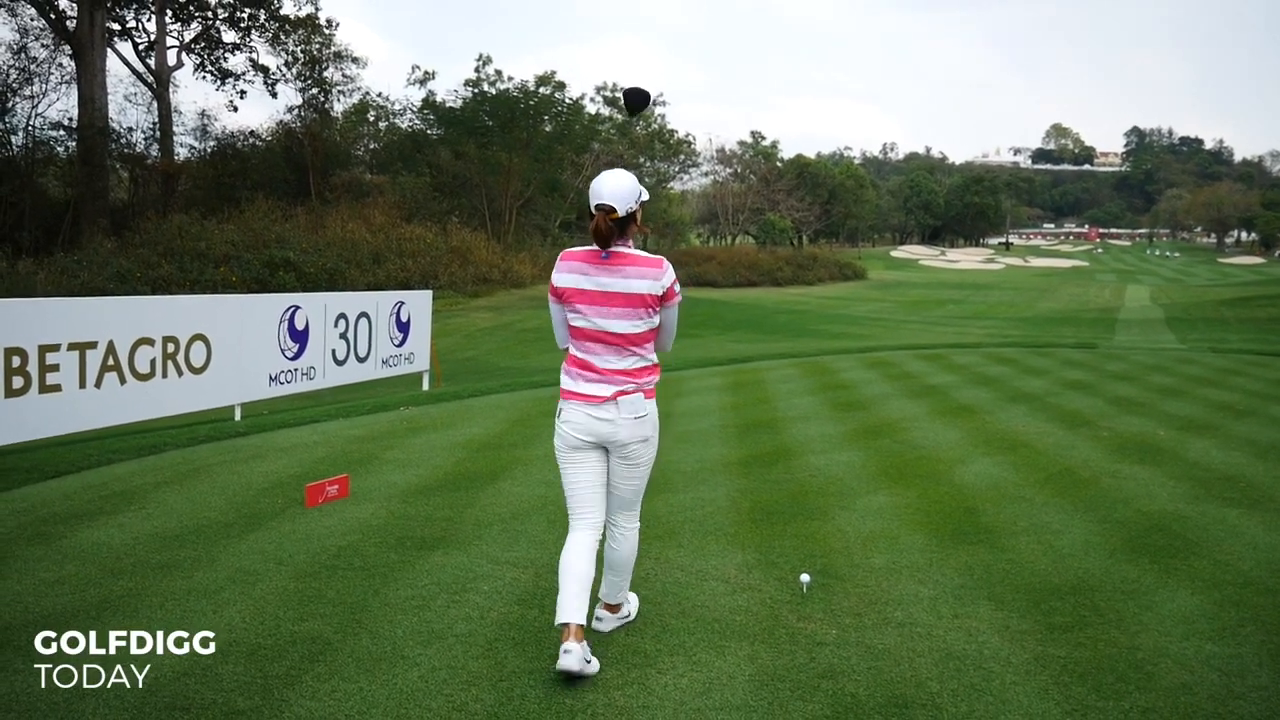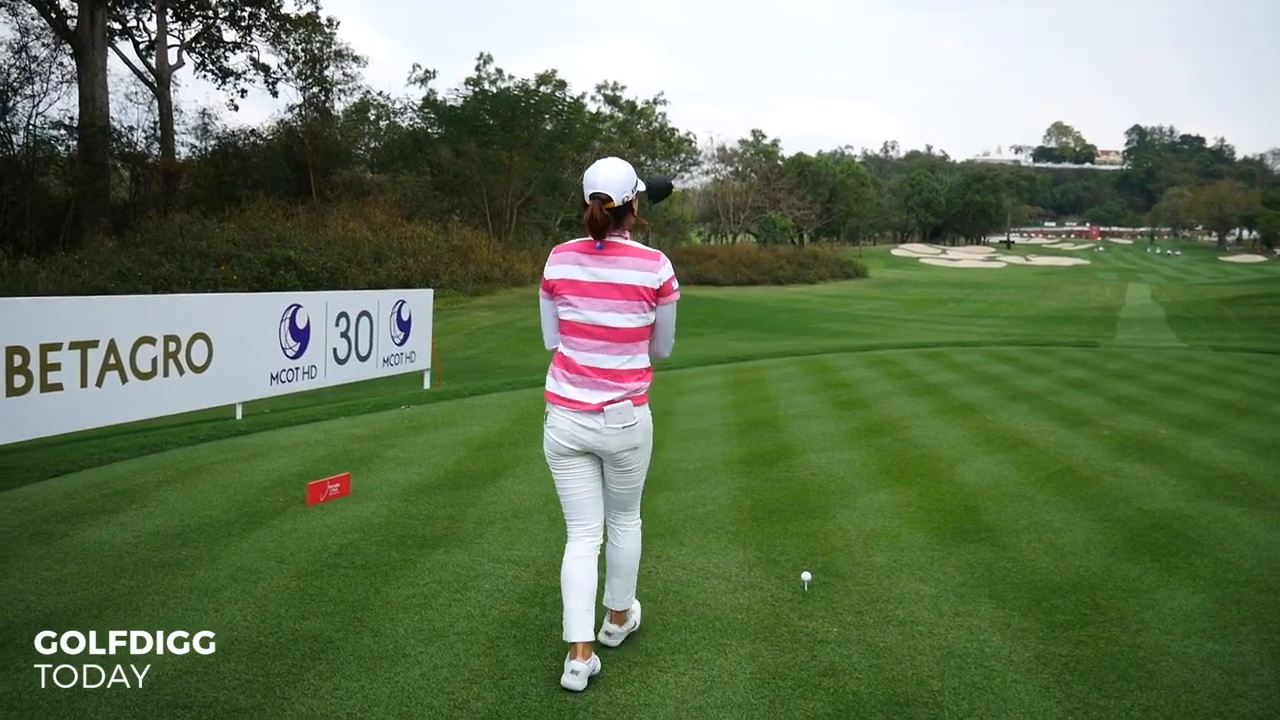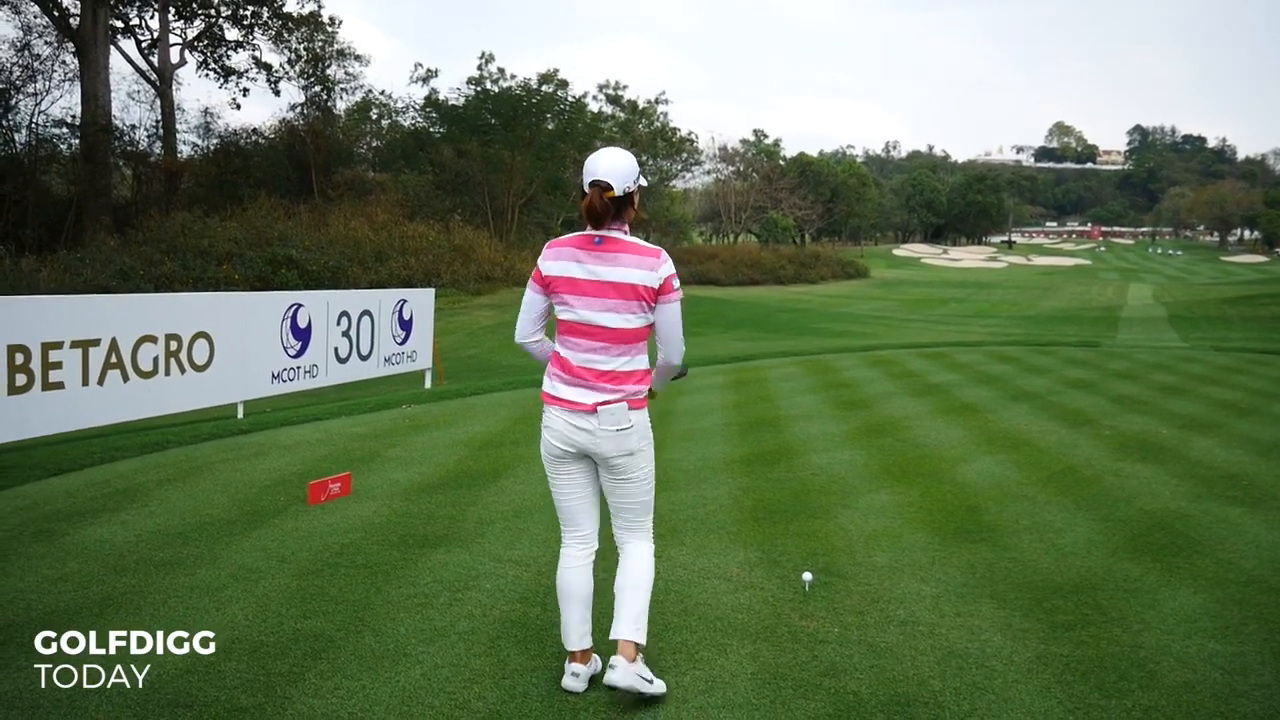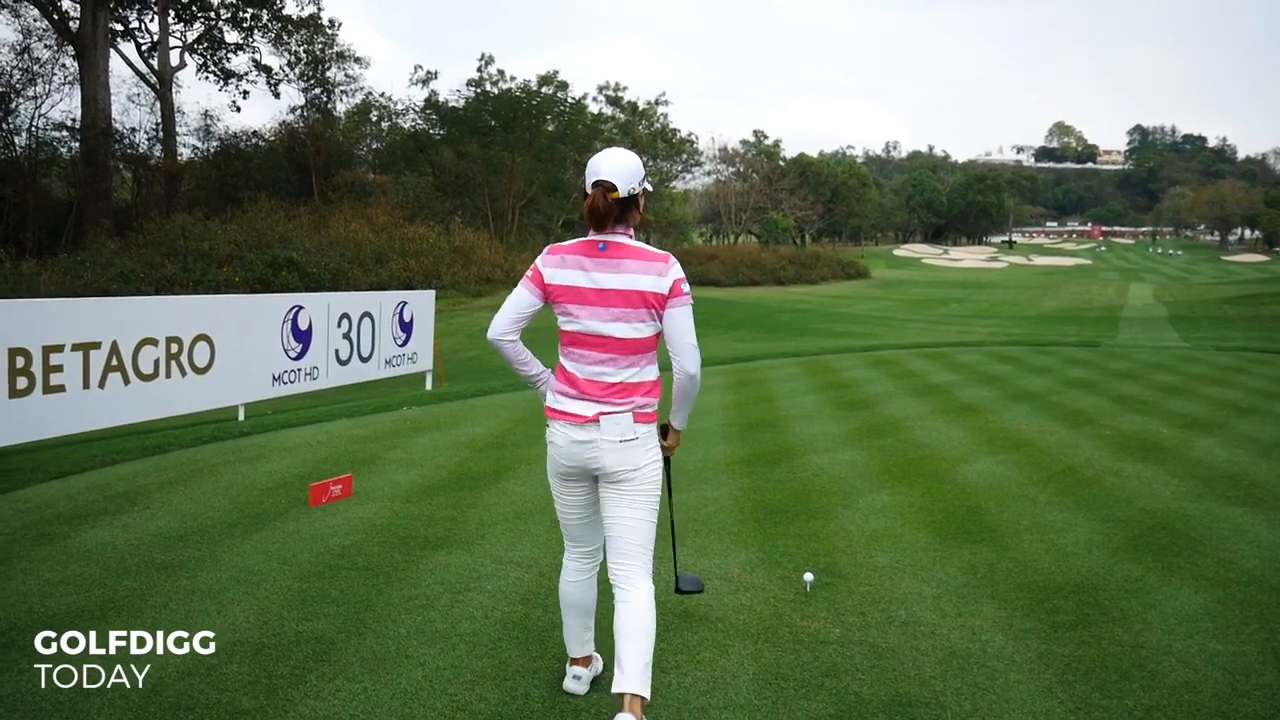
dt=0.2s
person 1, frame 1
left shoulder: (566, 265)
right shoulder: (658, 271)
left elbow: (564, 338)
right elbow: (664, 341)
left hip: (577, 413)
right hip: (634, 414)
left knee: (584, 524)
right knee: (624, 518)
left ankle: (572, 637)
right ankle: (612, 605)
person 1, frame 2
left shoulder: (559, 259)
right shoulder: (655, 265)
left elbow: (552, 341)
right elbow: (662, 349)
left hip: (565, 418)
right hip: (624, 419)
left knee: (582, 534)
right knee: (625, 519)
left ankle: (579, 654)
right ankle: (617, 616)
person 1, frame 3
left shoulder: (555, 253)
right shoulder: (655, 263)
left elbow: (526, 336)
right elbow: (673, 353)
right wrist: (653, 383)
left hip: (562, 419)
right hip: (622, 422)
left knee: (578, 540)
right knee: (636, 536)
left ankle: (578, 658)
right ankle: (628, 656)
person 1, frame 4
left shoulder: (555, 259)
right shoulder: (661, 268)
left elbow: (500, 333)
right elbow: (688, 367)
left wrist: (549, 384)
right wrist: (677, 424)
left hip: (566, 434)
right hip: (630, 439)
left knee: (580, 554)
right knee: (631, 572)
left ankle: (579, 663)
